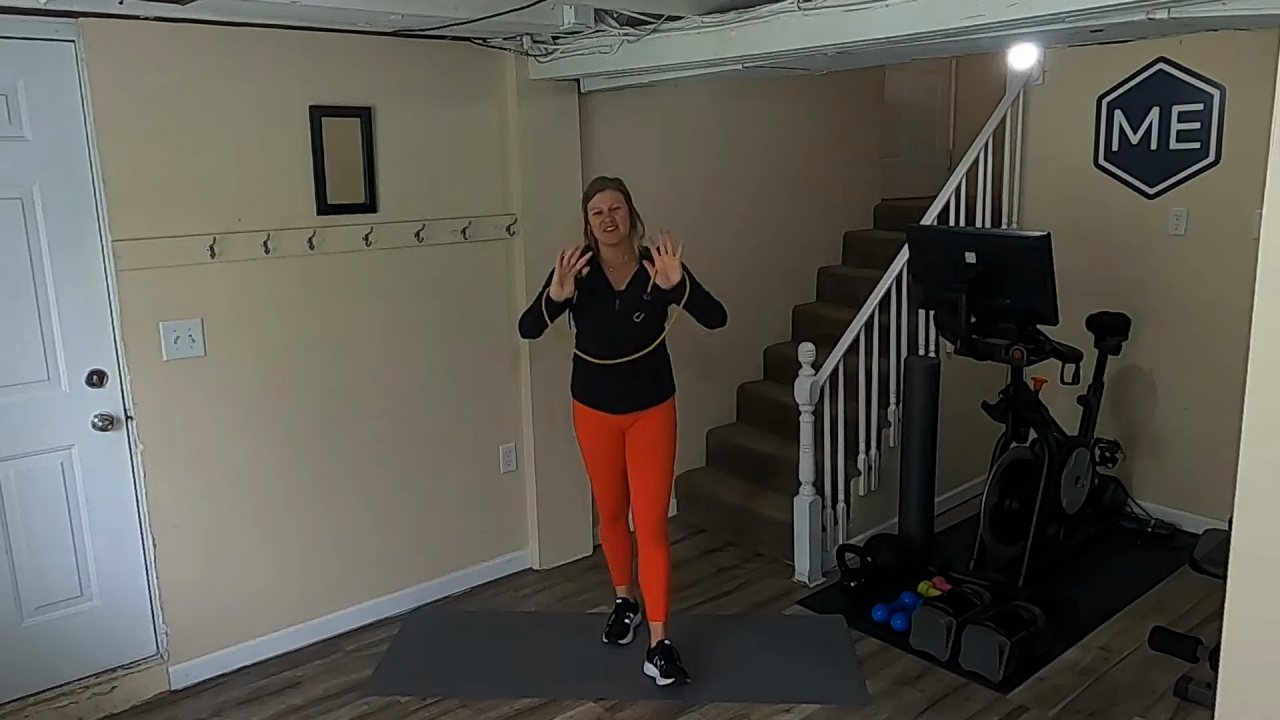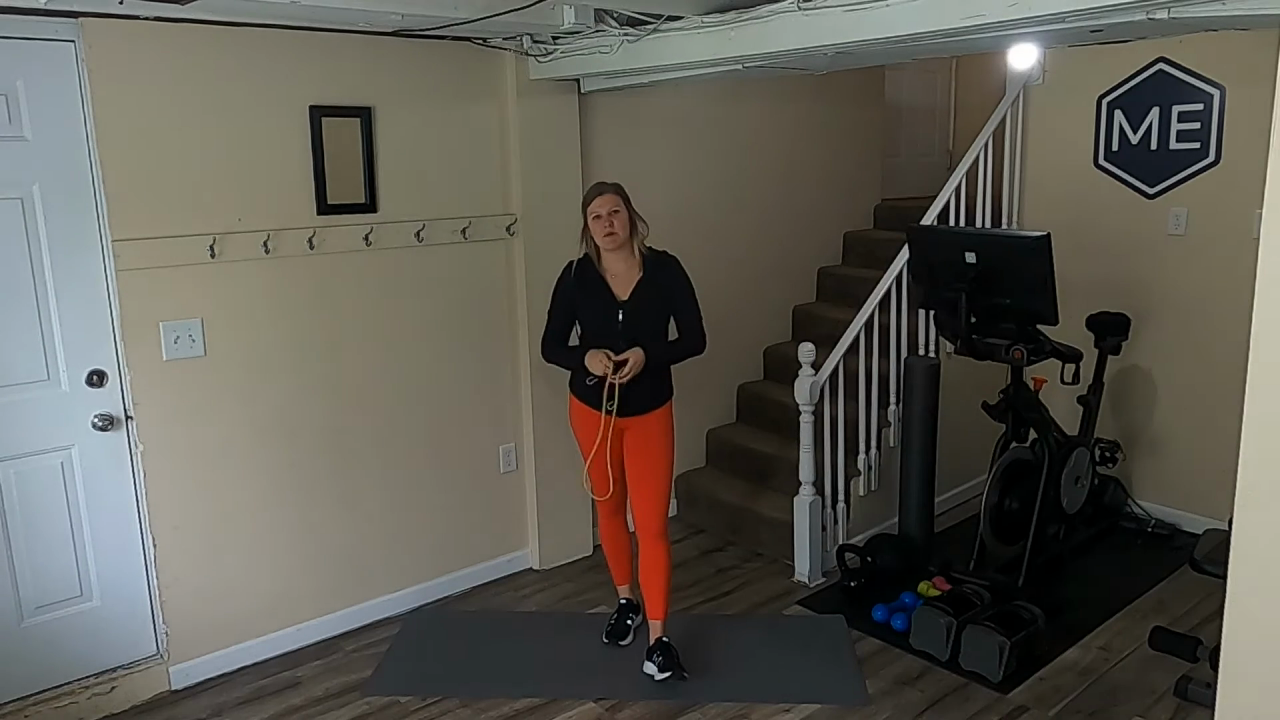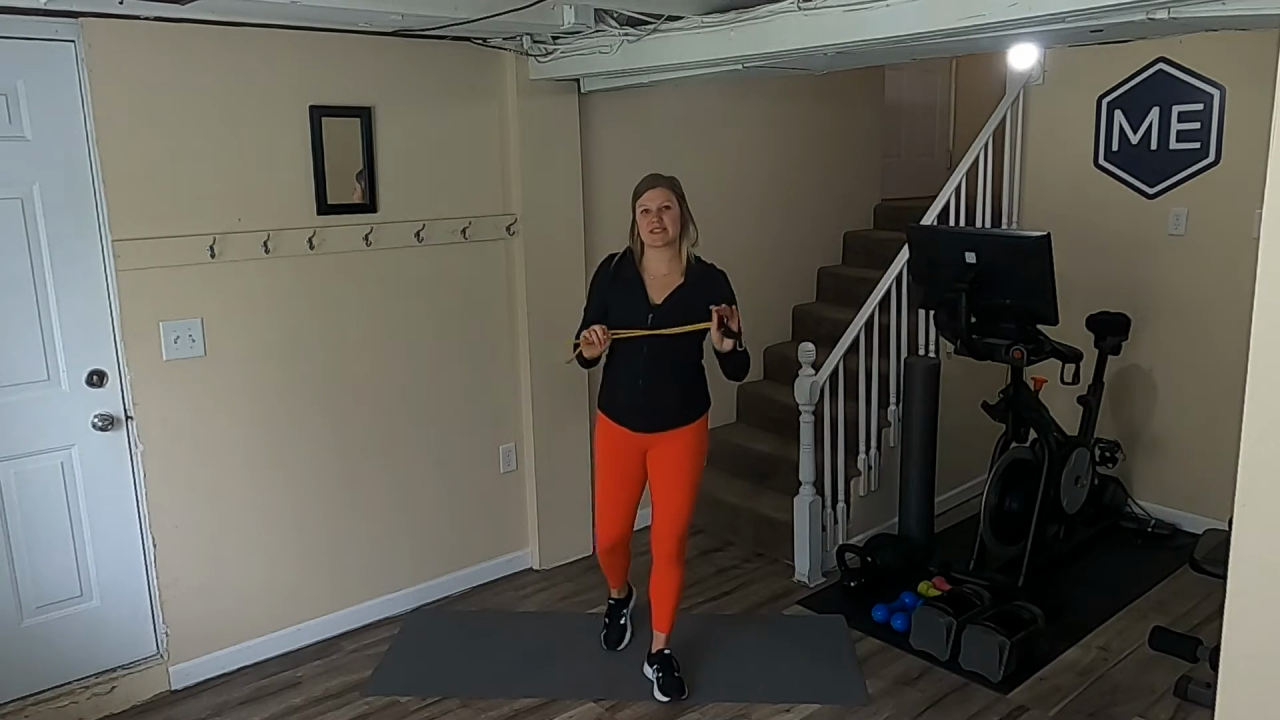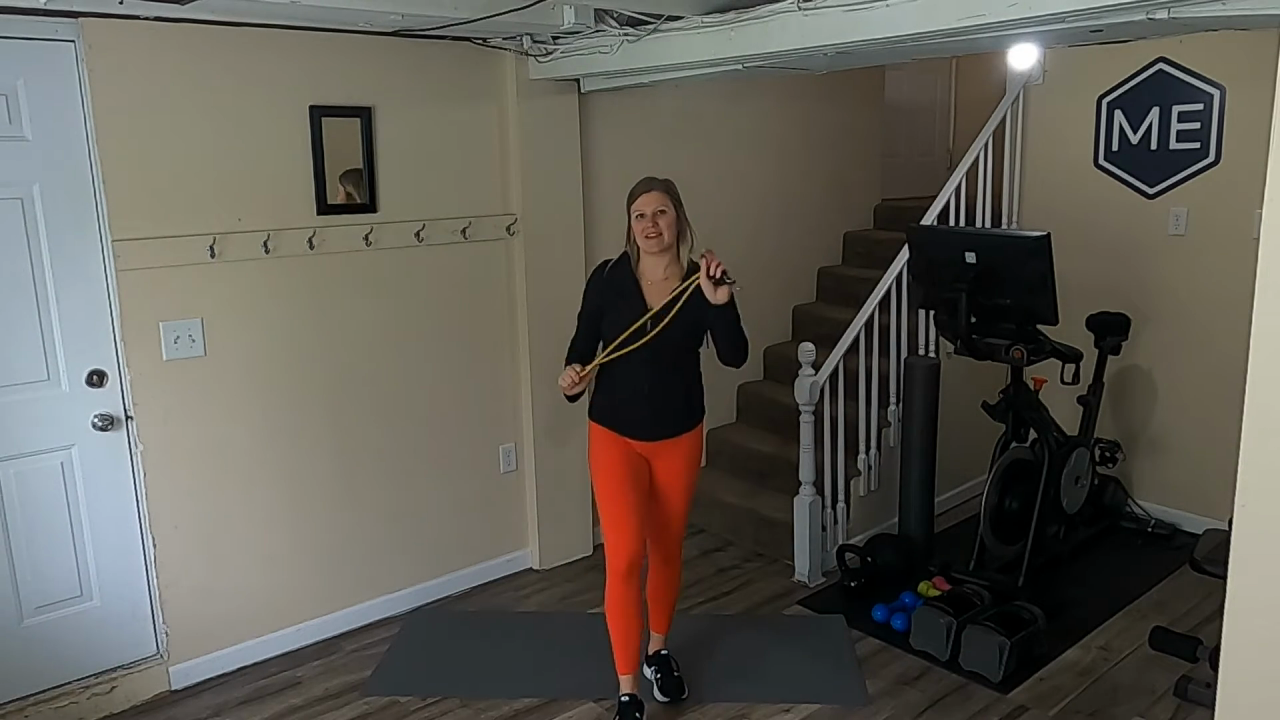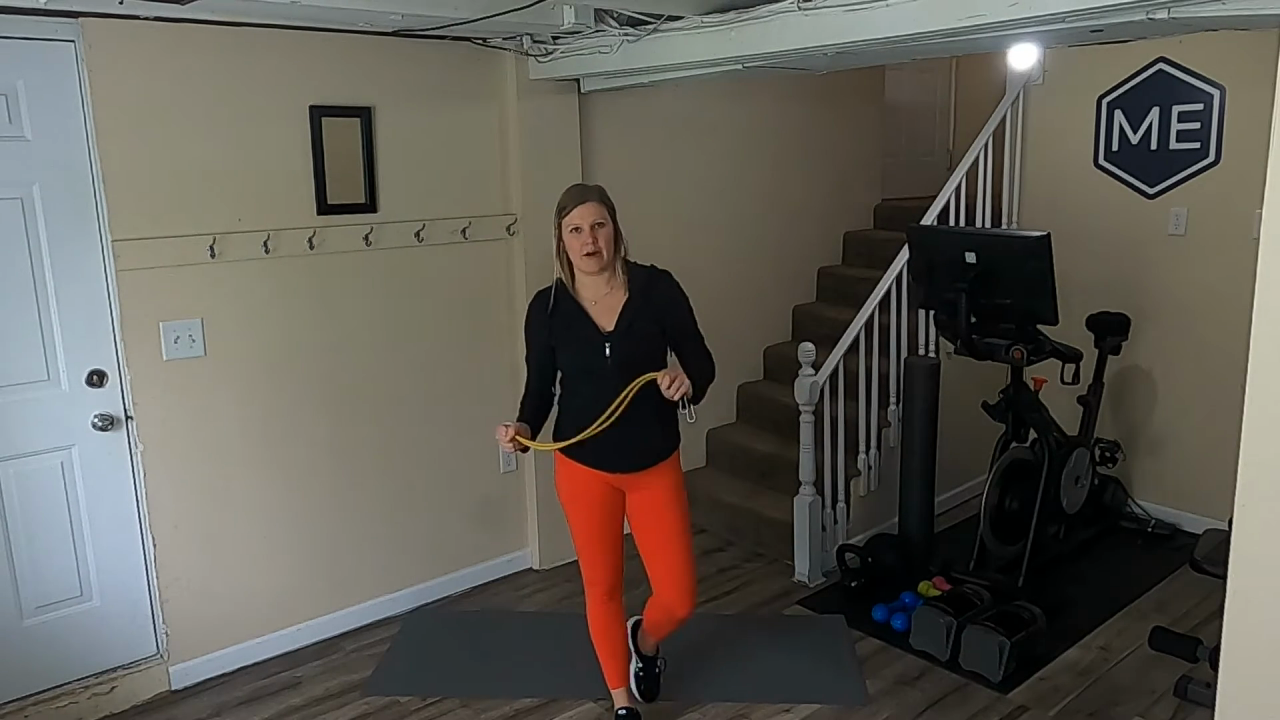
dt=1s
person 1, frame 1
left shoulder: (659, 263)
right shoulder: (577, 267)
left elbow: (717, 319)
right elbow: (528, 329)
left wrist: (677, 285)
right wrist: (555, 296)
left hip: (652, 410)
right hip: (594, 410)
left knee: (652, 524)
right knee: (612, 513)
left ankle: (660, 645)
right ankle: (624, 601)
person 1, frame 2
left shoulder: (664, 269)
right shoulder: (575, 277)
left elbow: (694, 339)
right elbow: (550, 347)
left wrist: (647, 354)
right wrist: (586, 357)
left hip: (650, 410)
right hip: (592, 408)
left knee: (652, 524)
right knee: (610, 508)
left ankle: (658, 642)
right ankle: (626, 602)
person 1, frame 3
left shoulder: (709, 281)
right shoulder: (612, 272)
left elbow: (737, 372)
right elbow: (589, 349)
left wrist: (727, 344)
right wrist: (588, 350)
left hip: (681, 430)
right hip: (617, 424)
left knee: (669, 545)
right knee: (610, 534)
left ankle: (660, 652)
right ankle: (621, 596)
person 1, frame 4
left shoulder: (700, 279)
right shoulder: (607, 278)
left elbow: (735, 356)
right elbow: (583, 345)
left wrist: (722, 301)
right wrist: (573, 375)
left hip: (680, 437)
right hip: (614, 435)
left knee: (667, 551)
right knee: (625, 557)
left ankle: (657, 652)
person 1, frame 5
left shoulder: (658, 289)
right shoulder: (547, 307)
left elbow: (702, 363)
right elbow: (540, 386)
left wrist: (687, 383)
right wrist: (523, 427)
left hip: (655, 464)
right hip: (583, 466)
left knee: (678, 597)
right knee: (603, 588)
left ankle: (643, 643)
